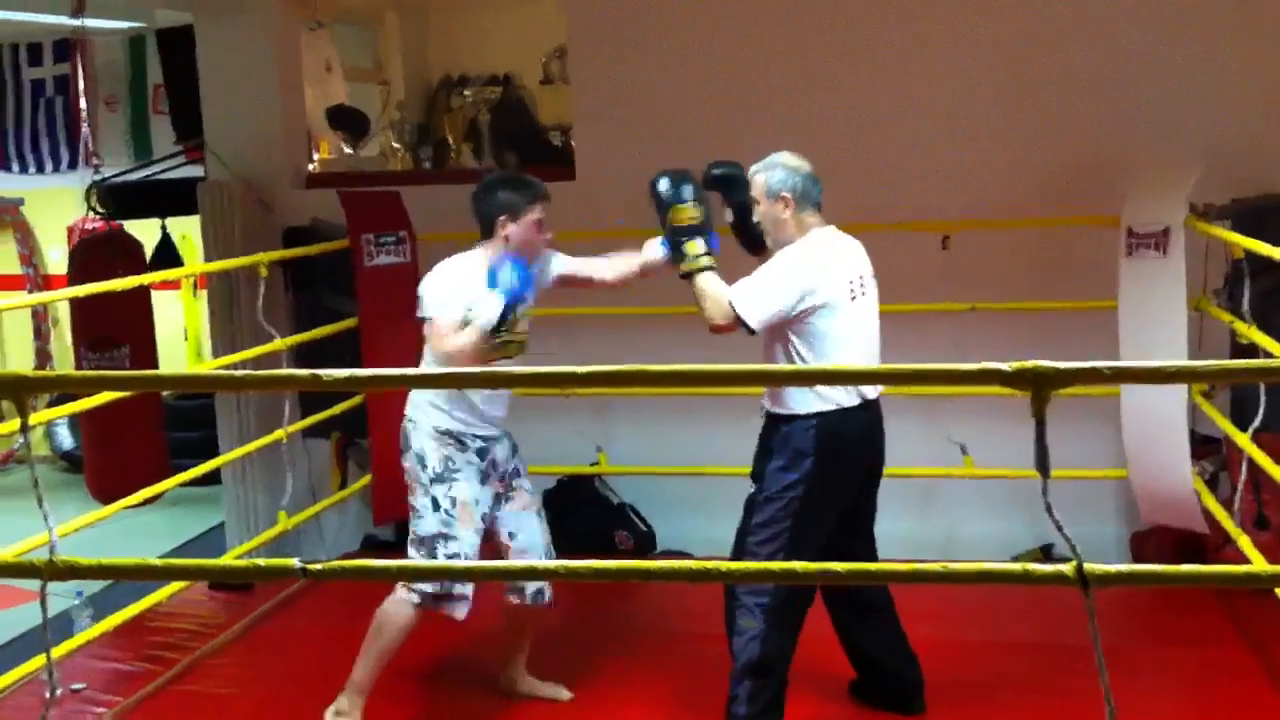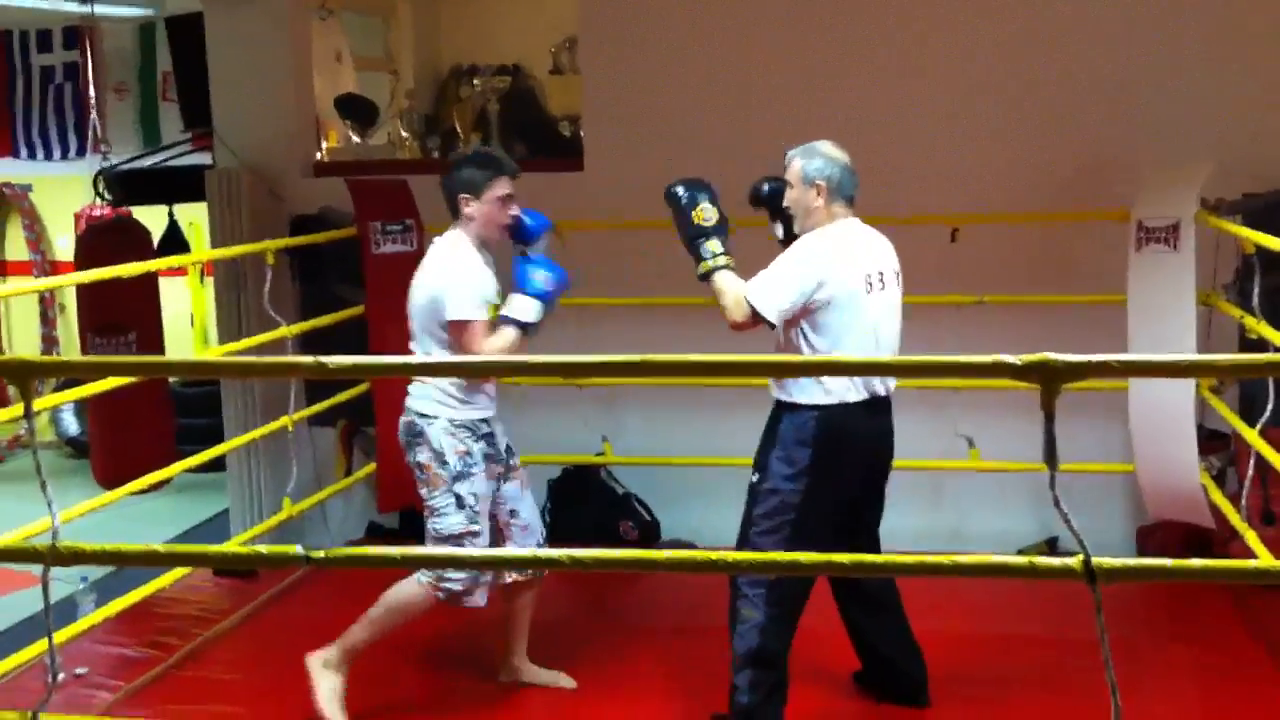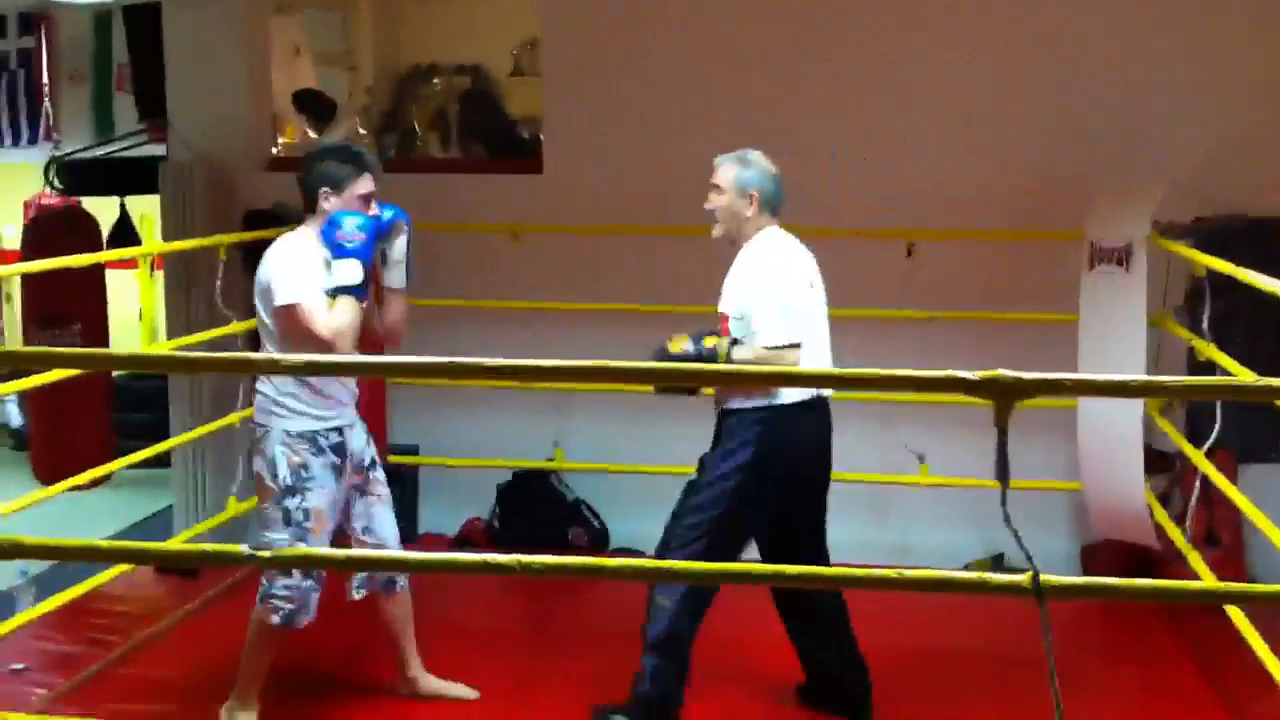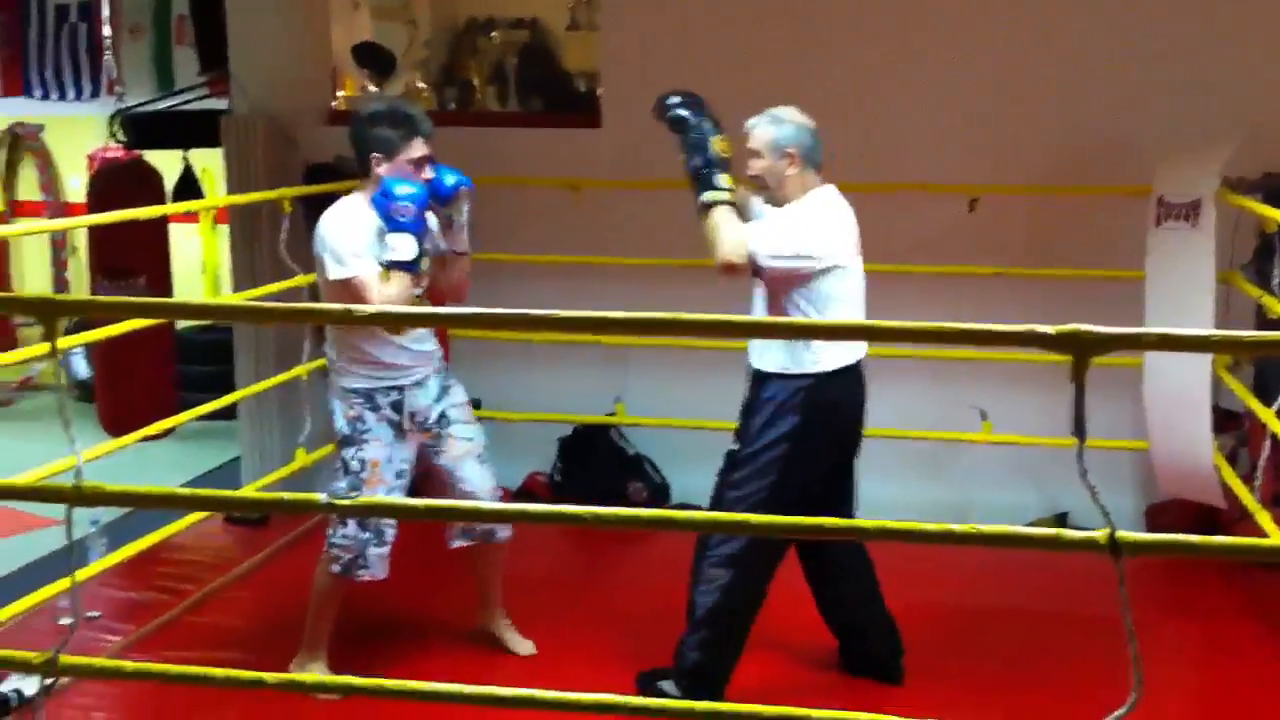
dt=0.5s
person 1, frame 1
left shoulder: (805, 262)
right shoulder: (843, 248)
left elbow: (721, 315)
left wrist: (690, 242)
right wrist: (745, 223)
left hip: (812, 437)
right hip: (855, 426)
left knee: (762, 576)
right knee: (850, 561)
person 1, frame 2
left shoulder: (818, 252)
right shoulder: (875, 245)
left elbow: (740, 312)
left wrist: (707, 240)
right wrist: (788, 230)
left hip: (816, 428)
right hip: (869, 421)
left knee: (765, 567)
right knee: (857, 553)
person 1, frame 3
left shoulder: (761, 263)
right shoulder: (785, 252)
left elbow: (776, 358)
left wrist: (702, 353)
right wrist: (709, 349)
left hip: (764, 431)
right hip: (804, 425)
left knee: (688, 558)
right knee: (800, 562)
person 1, frame 4
left shoulder: (815, 220)
right shoulder: (813, 210)
left elbow: (731, 252)
right elbow: (749, 215)
left wrist: (708, 171)
right wrist: (716, 174)
left hip: (800, 398)
right hip: (830, 392)
left knee: (735, 534)
right knee: (827, 528)
left ankle: (697, 676)
right ankle: (874, 650)
person 2, frame 1
left shoulder: (535, 266)
right shoulder: (449, 277)
left elbow: (607, 272)
right elbow: (448, 357)
left wrist: (667, 248)
right wrist: (495, 308)
left hip: (492, 442)
right hip: (442, 440)
left knee: (533, 560)
right knee: (434, 578)
left ankle: (517, 673)
person 2, frame 2
left shoulder: (461, 255)
right shoulder: (460, 266)
left elbow: (484, 326)
right elbow: (482, 357)
left wrist: (529, 254)
right wrist: (526, 308)
left hip: (475, 426)
right hip: (446, 429)
left knee: (525, 537)
right knee: (455, 570)
left ankle: (515, 662)
right ankle: (333, 660)
person 2, frame 3
left shoulder: (340, 251)
right shoulder: (288, 258)
left elbow: (390, 332)
right elbow: (334, 341)
left wrist: (393, 260)
right wrist: (351, 269)
left hip: (345, 428)
right hip: (296, 436)
left knee: (385, 551)
right knee: (291, 580)
left ankle: (414, 673)
person 2, frame 4
left shoulder: (415, 208)
right shoulder: (341, 225)
left elbow: (453, 289)
right elbow: (387, 312)
left wrist: (456, 221)
right wrist: (403, 239)
left hip: (430, 381)
right hip: (368, 396)
left knee: (481, 499)
right knee: (358, 534)
left ankle: (494, 617)
right ankle: (311, 655)
